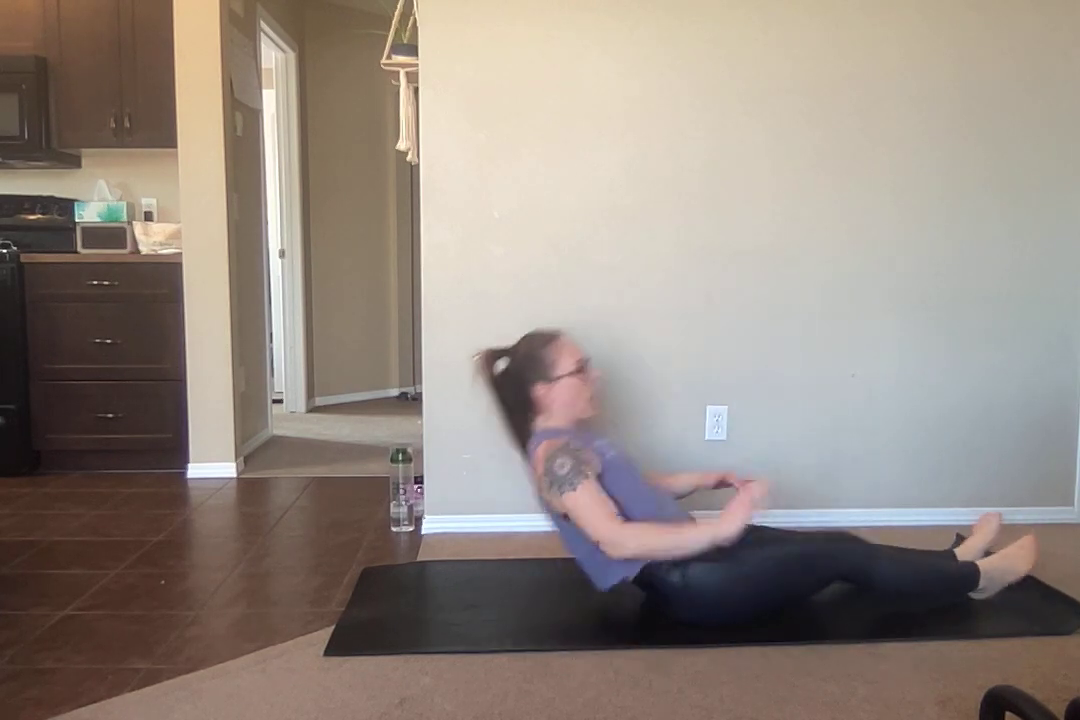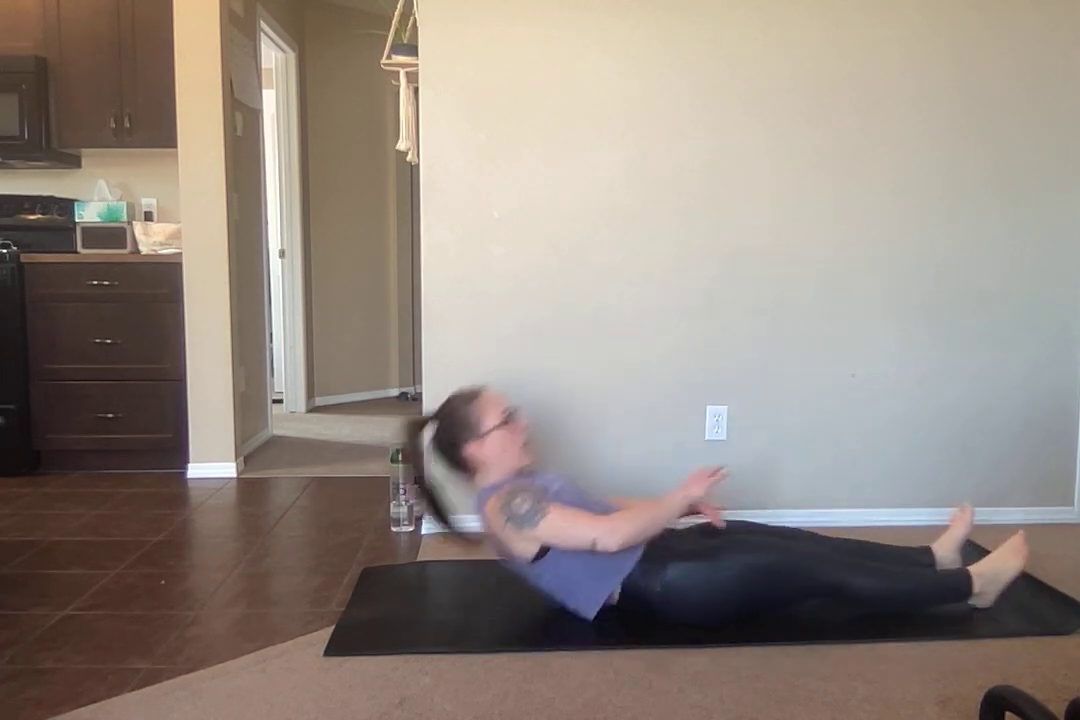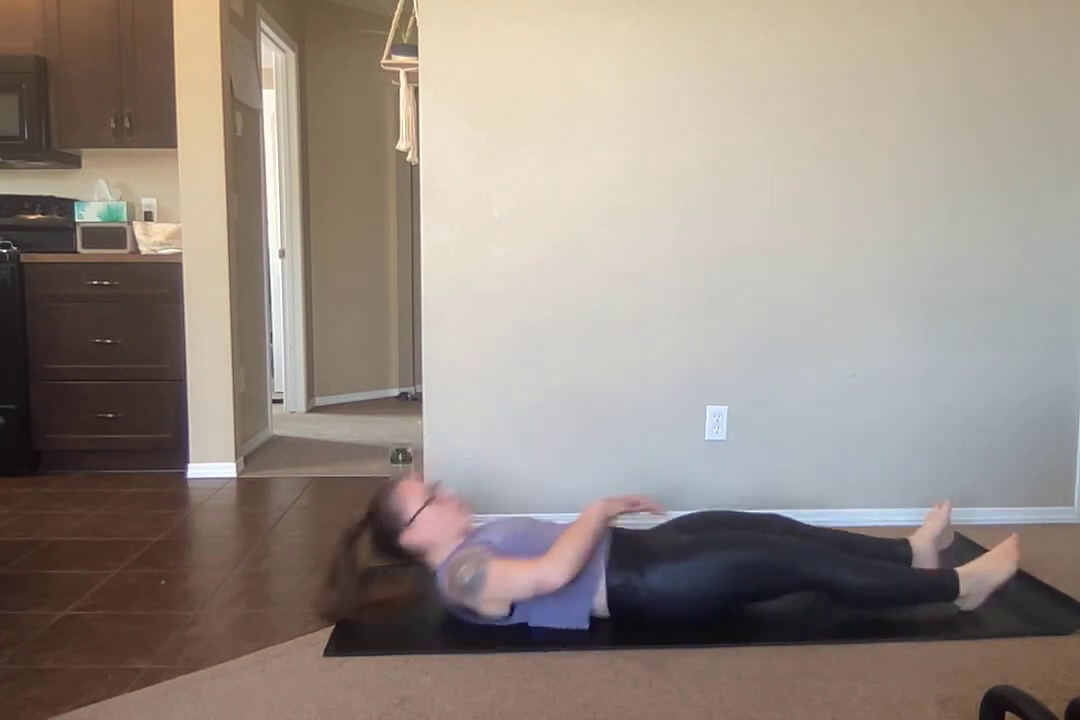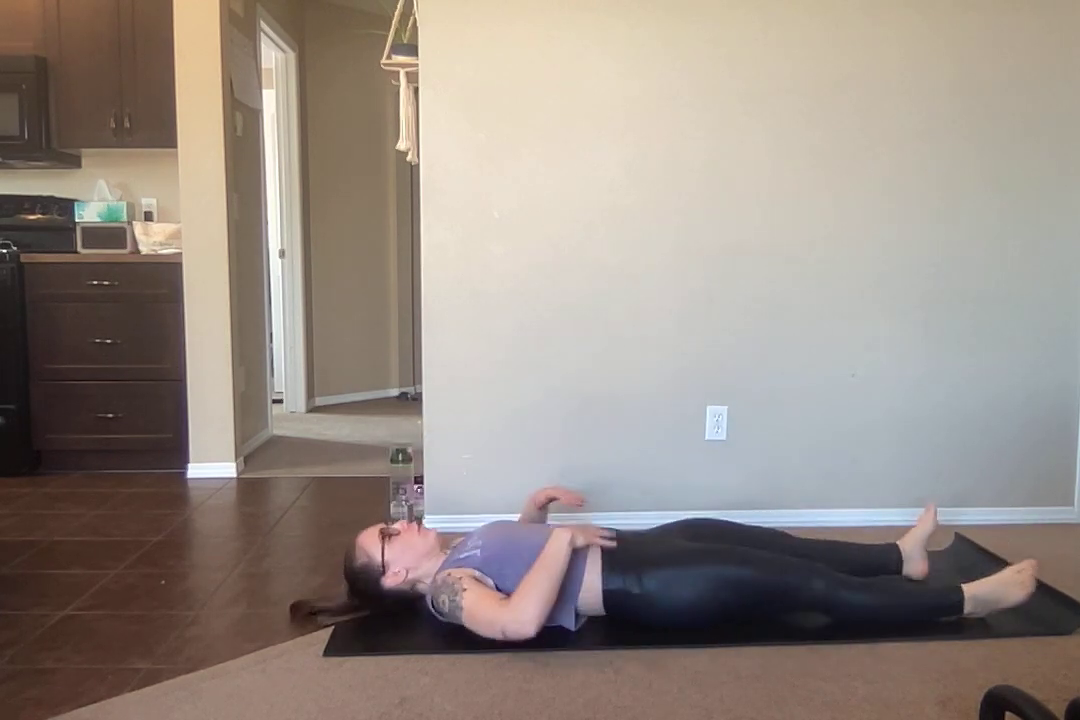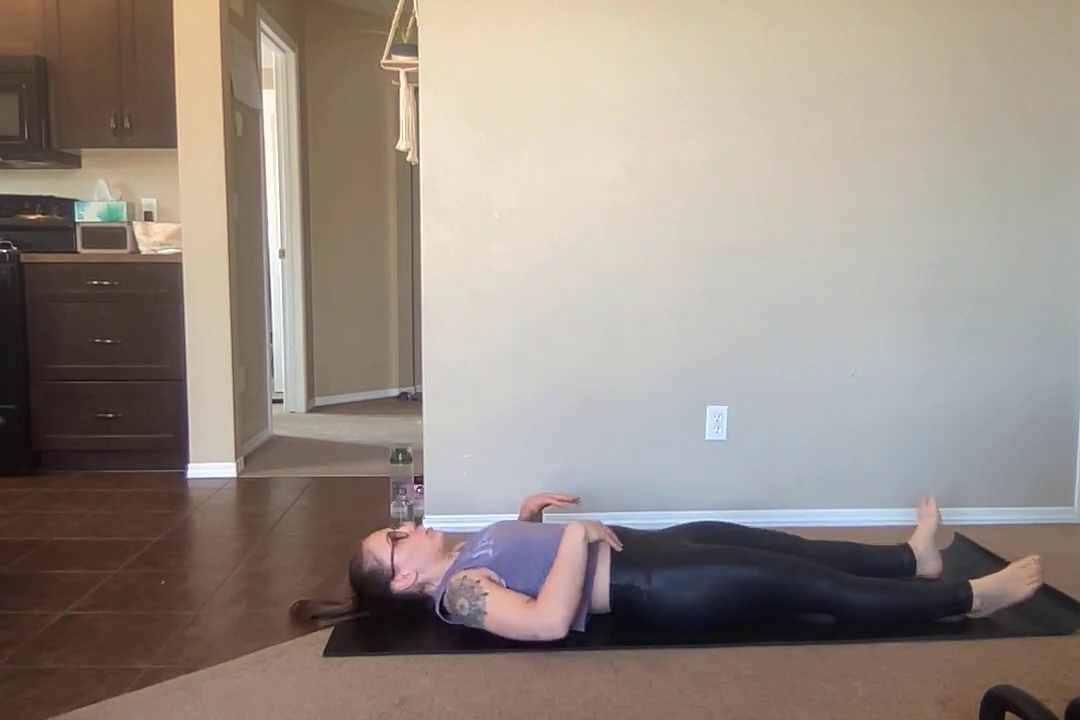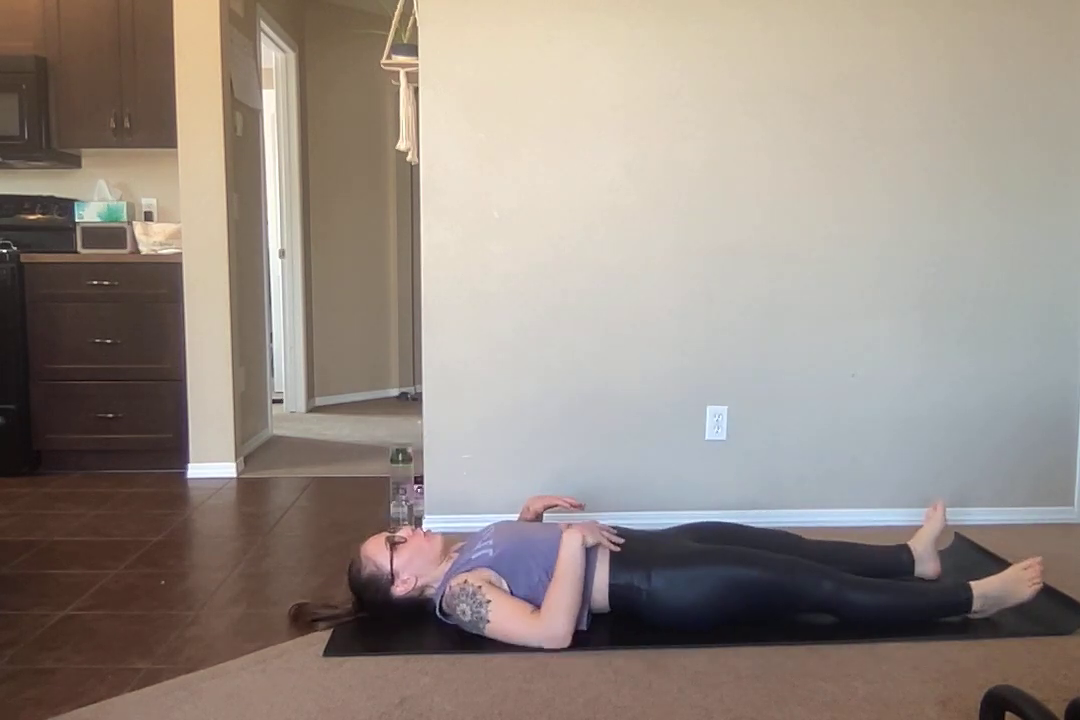
dt=0.2s
person 1, frame 1
left shoulder: (573, 440)
right shoulder: (556, 456)
right elbow: (617, 542)
left wrist: (713, 478)
right wrist: (714, 531)
left hip: (689, 557)
right hip: (687, 583)
left knee: (833, 542)
right knee: (841, 556)
left ankle: (959, 560)
right ankle: (978, 578)
person 1, frame 2
left shoulder: (521, 486)
right shoulder: (504, 508)
right elbow: (612, 533)
left wrist: (683, 501)
right wrist: (686, 498)
left hip: (662, 556)
right hip: (664, 587)
left knee: (805, 541)
right knee: (820, 568)
left ankle: (936, 560)
right ankle: (970, 585)
person 1, frame 3
left shoulder: (470, 541)
right shoulder: (459, 572)
right elbow: (555, 571)
left wrist: (602, 512)
right wrist: (601, 512)
left hip: (631, 550)
right hip: (645, 587)
left knee: (775, 528)
right knee: (810, 565)
left ankle: (910, 554)
right ankle: (957, 587)
person 1, frame 4
left shoulder: (455, 556)
right shoulder: (445, 590)
right elbow: (519, 621)
left wrist: (534, 511)
right wrist: (561, 539)
left hip: (637, 548)
right hip: (647, 590)
left knee: (770, 541)
right knee: (812, 587)
left ankle: (902, 558)
right ankle: (964, 600)
person 1, frame 5
left shoulder: (459, 557)
right shoulder: (457, 591)
right elbow: (547, 623)
left wrist: (528, 515)
right wrist: (576, 535)
left hip: (643, 546)
right hip: (654, 590)
left knee: (775, 543)
right knee: (818, 588)
left ankle: (911, 557)
right ankle: (971, 598)
person 1, frame 6
left shoulder: (459, 555)
right shoulder: (458, 592)
right elbow: (552, 632)
left wrist: (531, 515)
right wrist: (572, 539)
left hip: (642, 547)
right hip: (654, 587)
left knee: (778, 542)
right knee: (819, 587)
left ankle: (913, 558)
right ankle: (972, 597)
